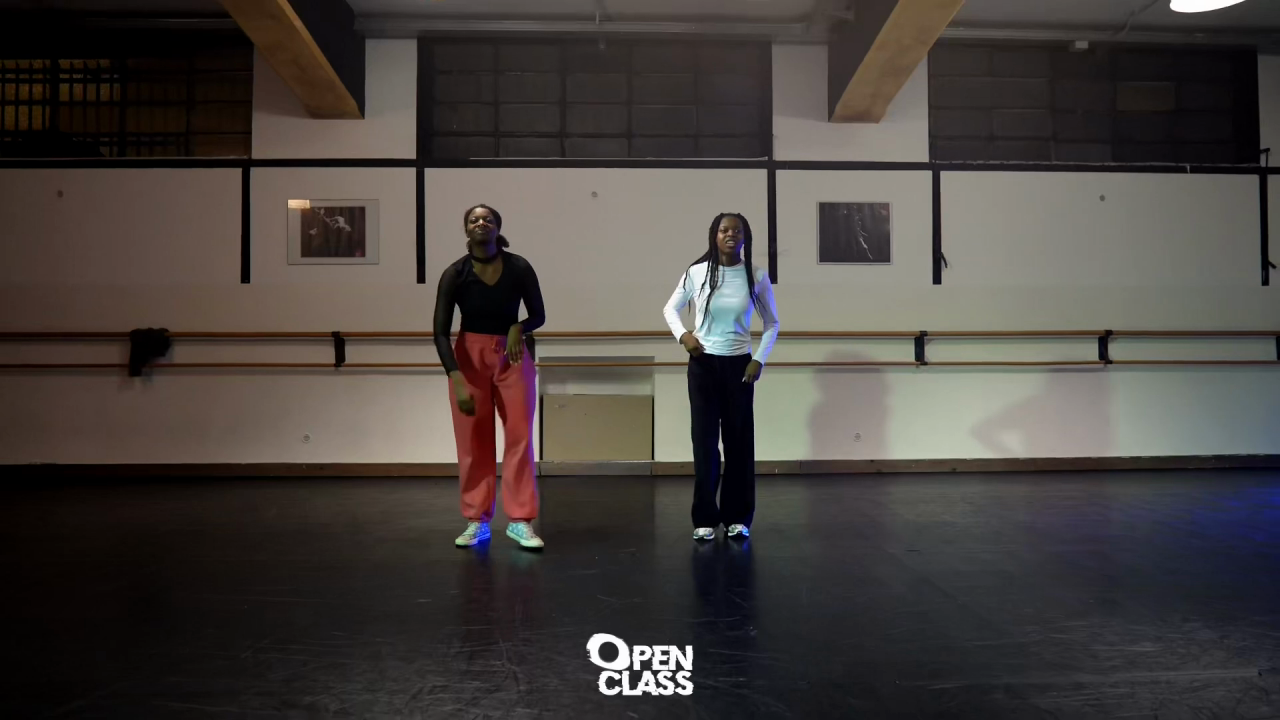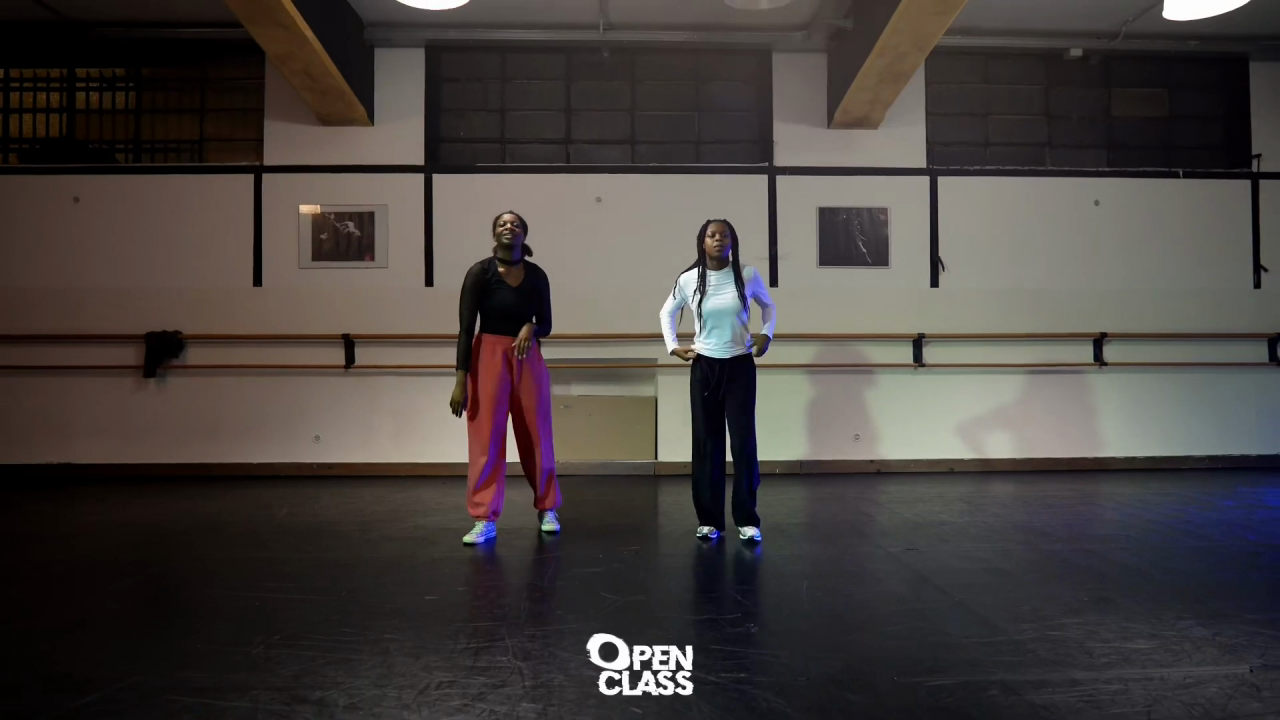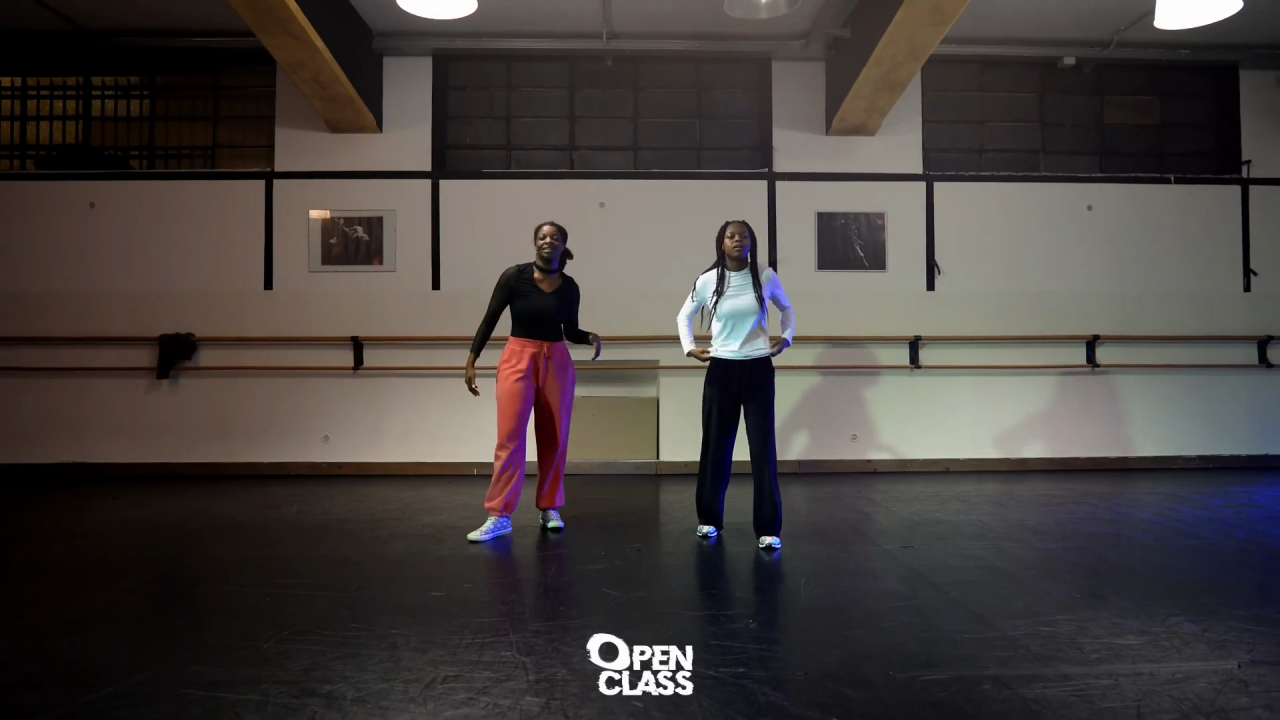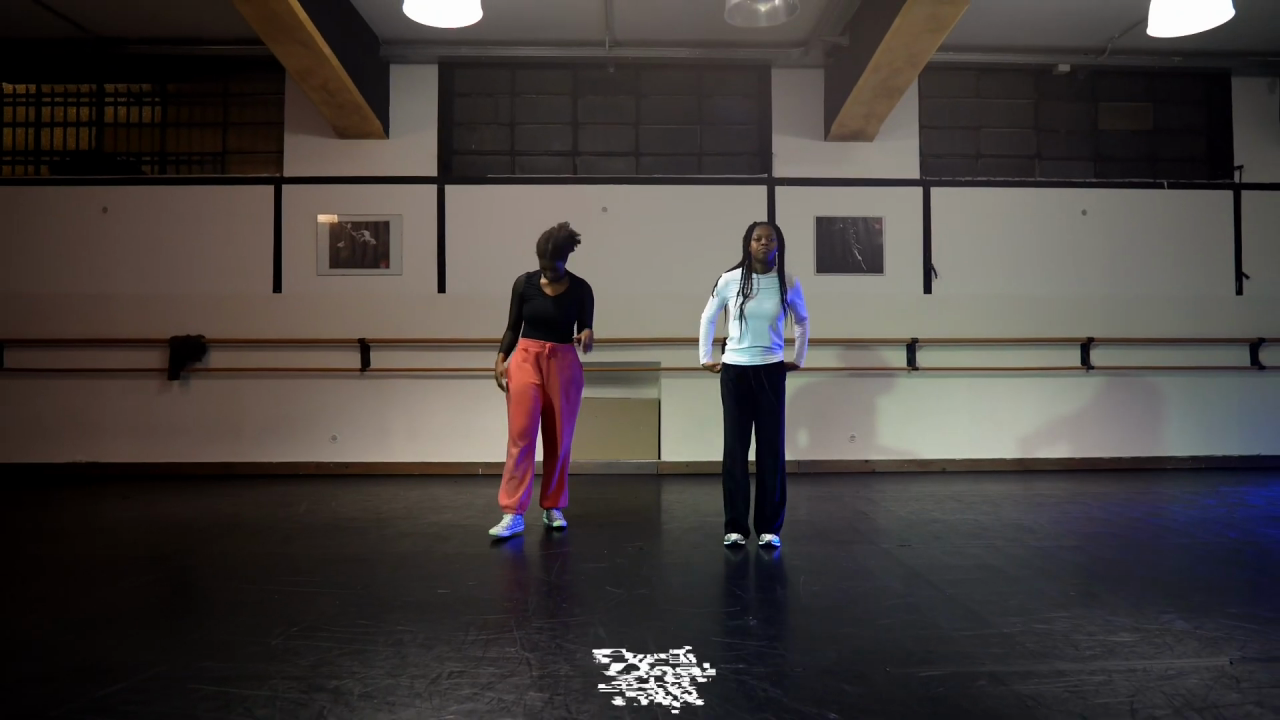
dt=0.4s
person 1, frame 1
left shoulder: (519, 268)
right shoulder: (454, 274)
left elbow: (538, 315)
right elbow: (440, 332)
left wrist: (518, 329)
right wrist: (457, 379)
left hip: (511, 356)
right hip: (469, 357)
left knee: (518, 435)
right knee: (472, 442)
left ankle: (520, 520)
right ankle: (477, 520)
person 1, frame 2
left shoulder: (537, 275)
right shoulder: (479, 273)
left elbow: (547, 325)
right elbow: (466, 329)
left wrist: (531, 329)
right wrist: (461, 379)
left hip: (528, 358)
right hip: (489, 358)
left knee: (537, 436)
right knee: (486, 441)
left ankle: (546, 508)
right ankle: (485, 519)
person 1, frame 3
left shoulder: (570, 287)
right shoulder: (514, 276)
right elbow: (490, 319)
left wrist: (590, 336)
right wrist: (471, 360)
left hip: (557, 363)
right hip: (518, 359)
left knee: (554, 438)
right knee: (509, 436)
left ankle: (550, 508)
right ankle: (498, 515)
person 1, frame 4
left shoulder: (581, 289)
right shoulder: (524, 283)
left elbow: (583, 330)
right elbow: (513, 327)
left wrist: (588, 333)
right wrist: (501, 359)
left hip: (564, 364)
right hip: (526, 359)
left knee: (559, 439)
right knee: (521, 436)
left ankle: (553, 507)
right ankle: (513, 514)
person 2, frame 1
left shoulder: (757, 277)
right shoulder: (696, 273)
left elbow: (771, 323)
right elbow: (671, 308)
left wrist: (760, 359)
right wrist: (682, 334)
left hip: (738, 366)
right hip: (703, 365)
left knee: (738, 443)
right knee: (705, 441)
left ankle: (737, 517)
right ankle: (706, 519)
person 2, frame 2
left shoulder: (747, 275)
right shoulder: (688, 280)
left elbow: (768, 307)
right elbow: (667, 314)
left wrist: (766, 334)
right wrist: (673, 346)
left hip: (740, 367)
right hip: (704, 368)
left knee: (743, 442)
right knee: (706, 443)
left ankle: (746, 518)
right ankle: (709, 518)
person 2, frame 3
left shoulder: (766, 277)
right shoulder: (707, 281)
left elbow: (786, 308)
right elbow: (684, 316)
left wrist: (786, 336)
right wrist: (689, 347)
left hip: (758, 369)
right hip: (721, 369)
left knee: (763, 447)
right knee: (716, 445)
left ankle: (768, 528)
right ankle: (709, 518)
person 2, frame 4
left shoulder: (788, 283)
right shoulder: (730, 280)
left elbow: (802, 320)
right elbow: (708, 318)
left wrist: (799, 357)
right wrist: (705, 358)
left hip: (771, 373)
right hip: (735, 372)
left knee: (771, 449)
right knee: (735, 449)
left ankle: (769, 526)
right ankle: (735, 526)
